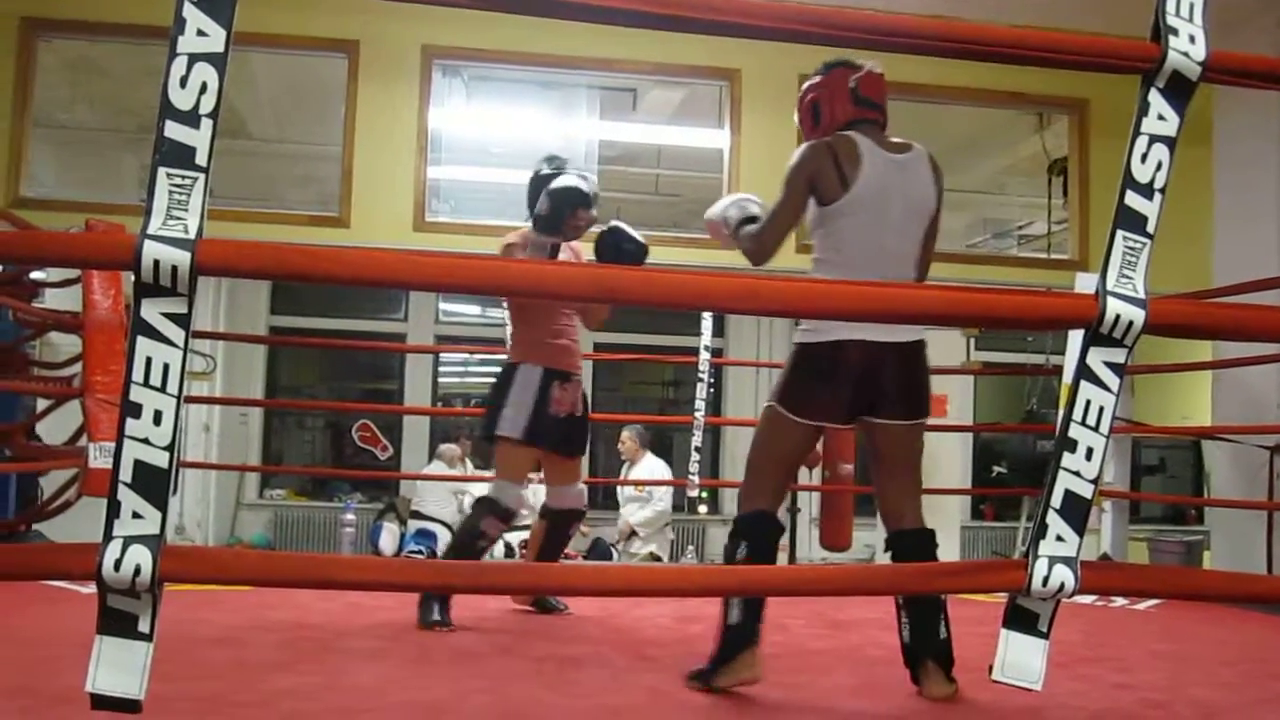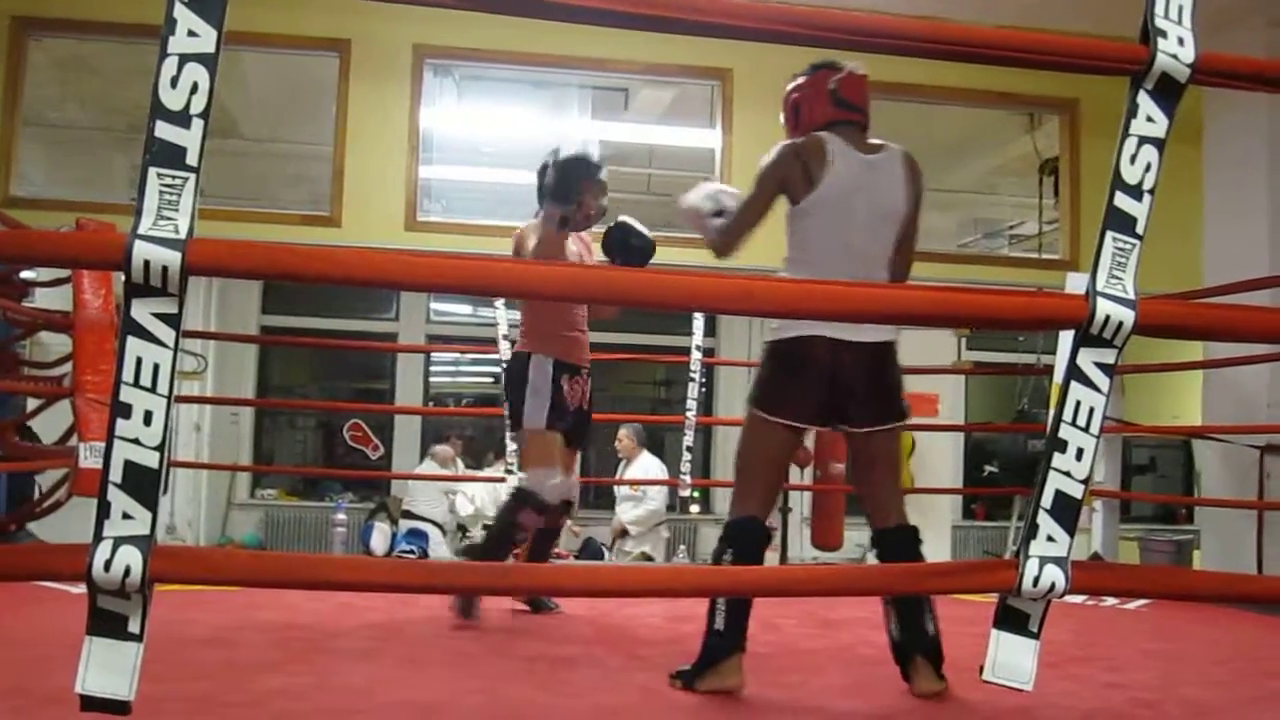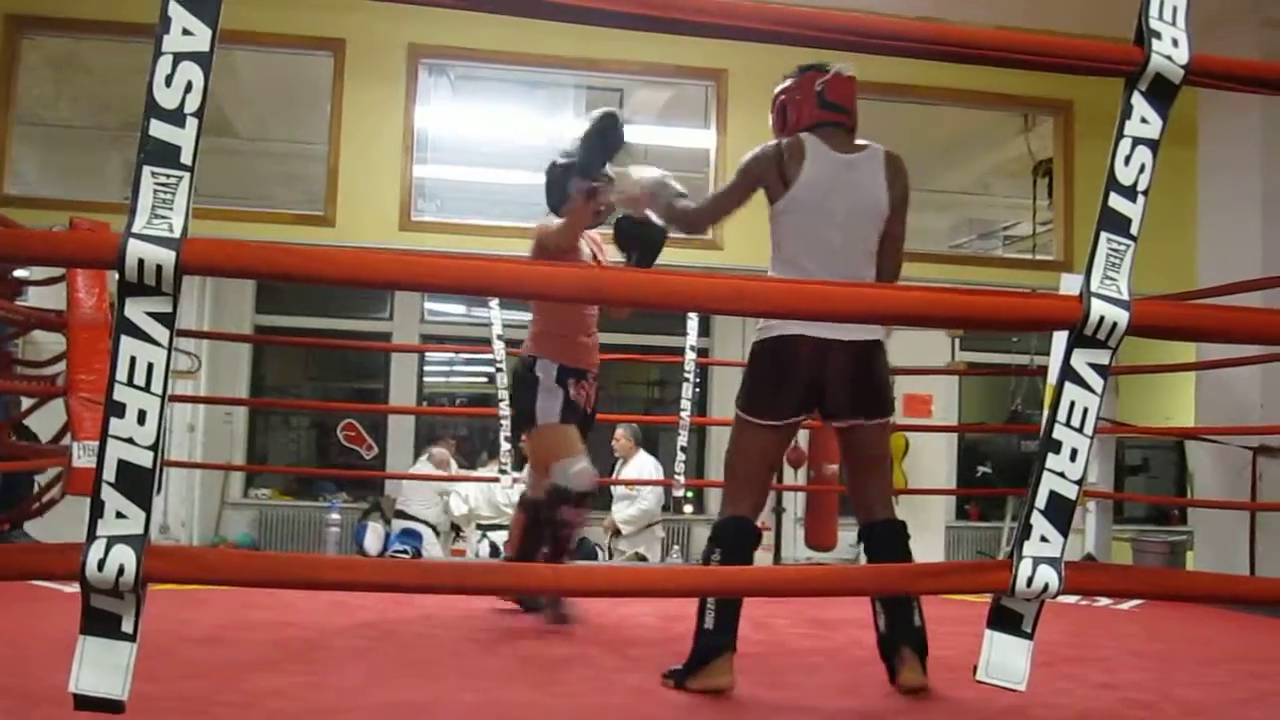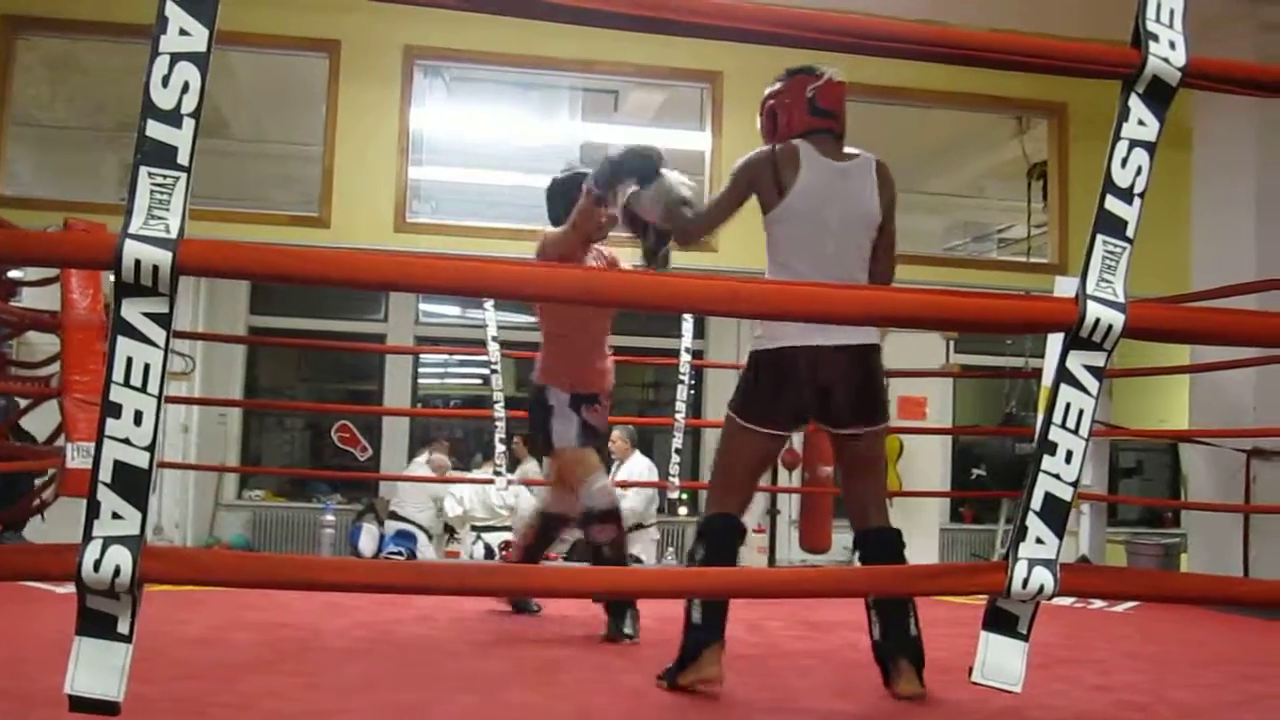
dt=0.1s
person 1, frame 1
left shoulder: (822, 155)
right shoulder: (925, 164)
left elbow: (762, 251)
right elbow: (917, 270)
left wrist: (737, 220)
left hip: (830, 346)
right hip: (901, 350)
left knee: (760, 493)
right knee: (903, 509)
left ankle: (738, 649)
right ankle: (932, 662)
person 1, frame 2
left shoulder: (798, 155)
right shoulder: (907, 165)
left elbow: (725, 240)
right elbow: (899, 273)
left wrist: (704, 208)
left hip: (801, 347)
right hip: (874, 350)
left knee: (749, 502)
right knee: (887, 510)
left ankle: (722, 655)
right ankle: (921, 662)
person 1, frame 3
left shoulder: (779, 157)
right shoulder: (890, 167)
left elbow: (696, 218)
right elbow: (888, 274)
left wrist: (653, 193)
left hip: (787, 345)
right hip: (860, 350)
left knee: (740, 502)
right knee: (876, 504)
left ankle: (714, 654)
right ankle: (907, 653)
person 1, frame 4
left shoulder: (768, 163)
right shoulder: (877, 174)
left elbow: (698, 227)
right elbow: (881, 279)
left wrist: (650, 209)
left hip: (784, 355)
right hip: (856, 356)
left knee: (724, 501)
right knee: (869, 513)
left ankle: (702, 648)
right ankle: (903, 662)
person 2, frame 1
left shoulder: (575, 253)
right shoulder: (520, 245)
left elbow: (595, 318)
right elbow: (519, 292)
left wrist: (615, 272)
right wrist: (545, 235)
left hip: (567, 384)
right hip: (531, 378)
left knee: (569, 500)
right knee: (506, 495)
right ankle: (437, 591)
person 2, frame 2
left shoulder: (583, 246)
right shoulder: (536, 239)
left elbow: (603, 308)
right elbow: (539, 266)
left wrist: (622, 269)
right wrist: (564, 215)
left hip: (572, 375)
right hip: (540, 370)
left knee: (560, 491)
right knee: (545, 486)
person 2, frame 3
left shoulder: (594, 244)
right shoulder: (553, 234)
right elbow: (565, 230)
left wrist: (638, 262)
right wrist: (587, 173)
left hip: (579, 374)
right hip: (547, 371)
left knee: (547, 485)
right knee: (575, 476)
person 2, frame 4
left shoulder: (604, 258)
right shoulder: (555, 248)
right elbow: (573, 231)
right wrist: (602, 186)
left hip: (594, 395)
right hip: (560, 395)
left knee: (563, 501)
right knee: (600, 498)
right ankle: (620, 607)
